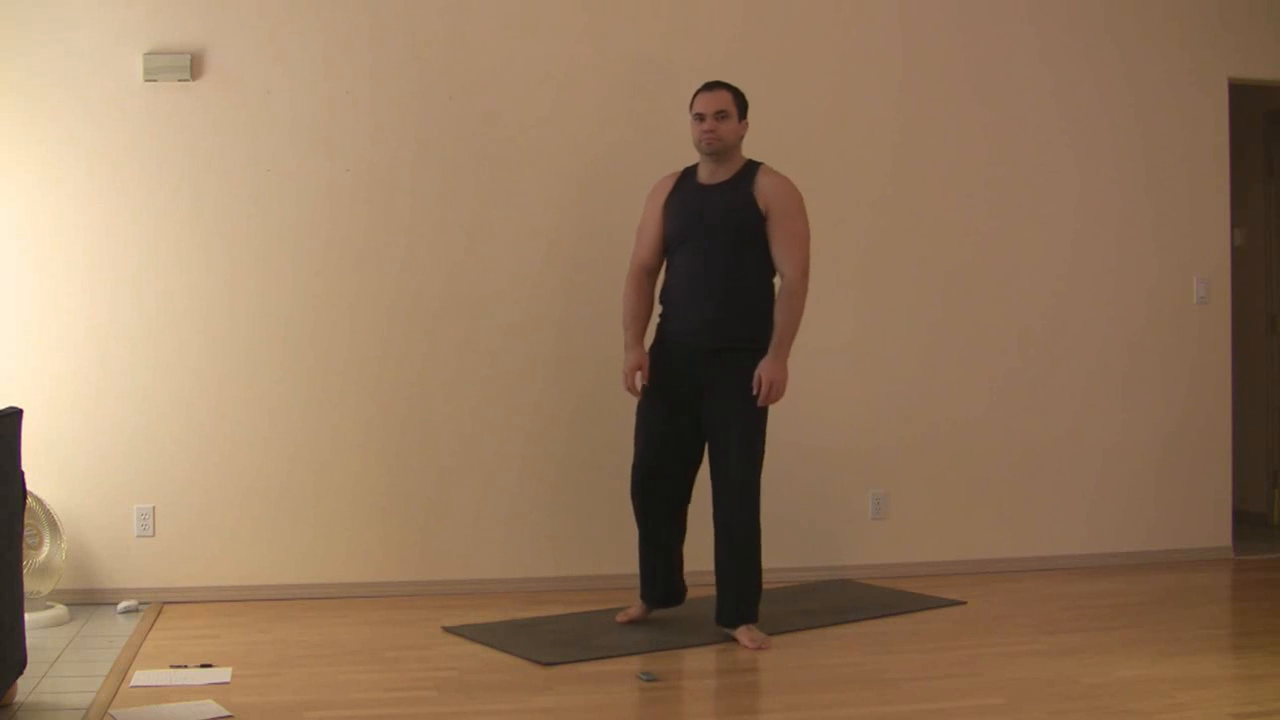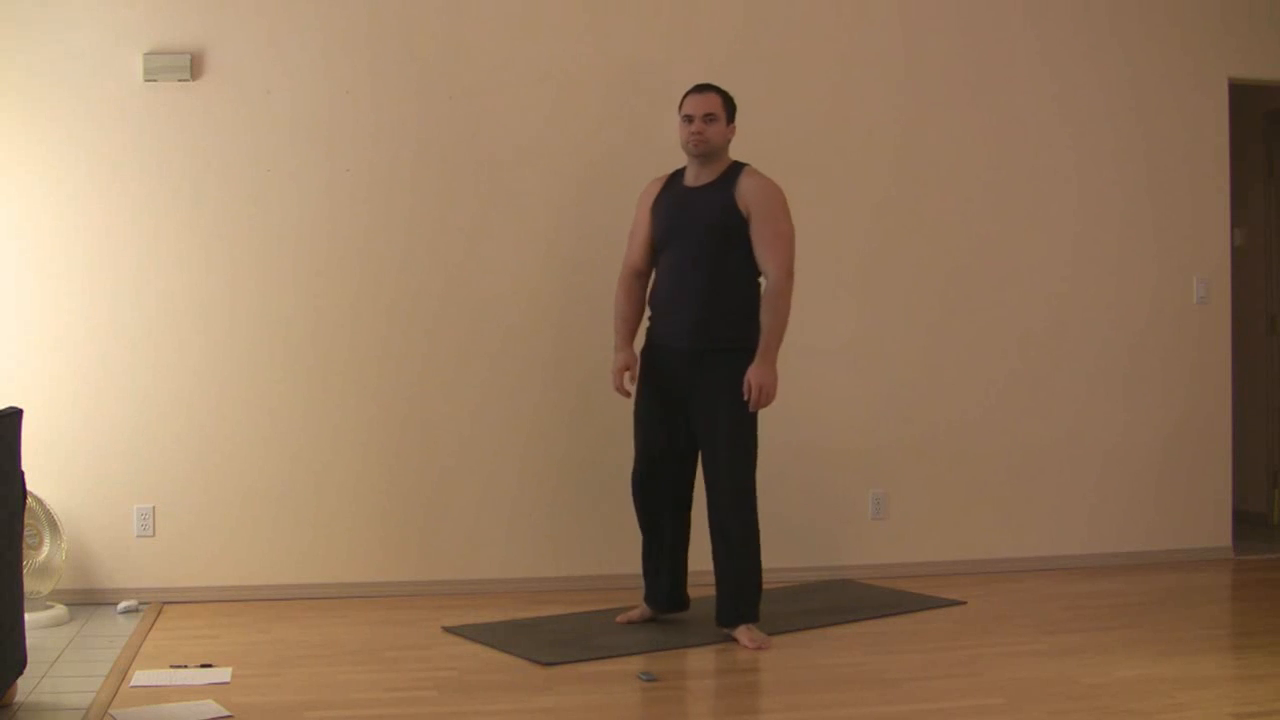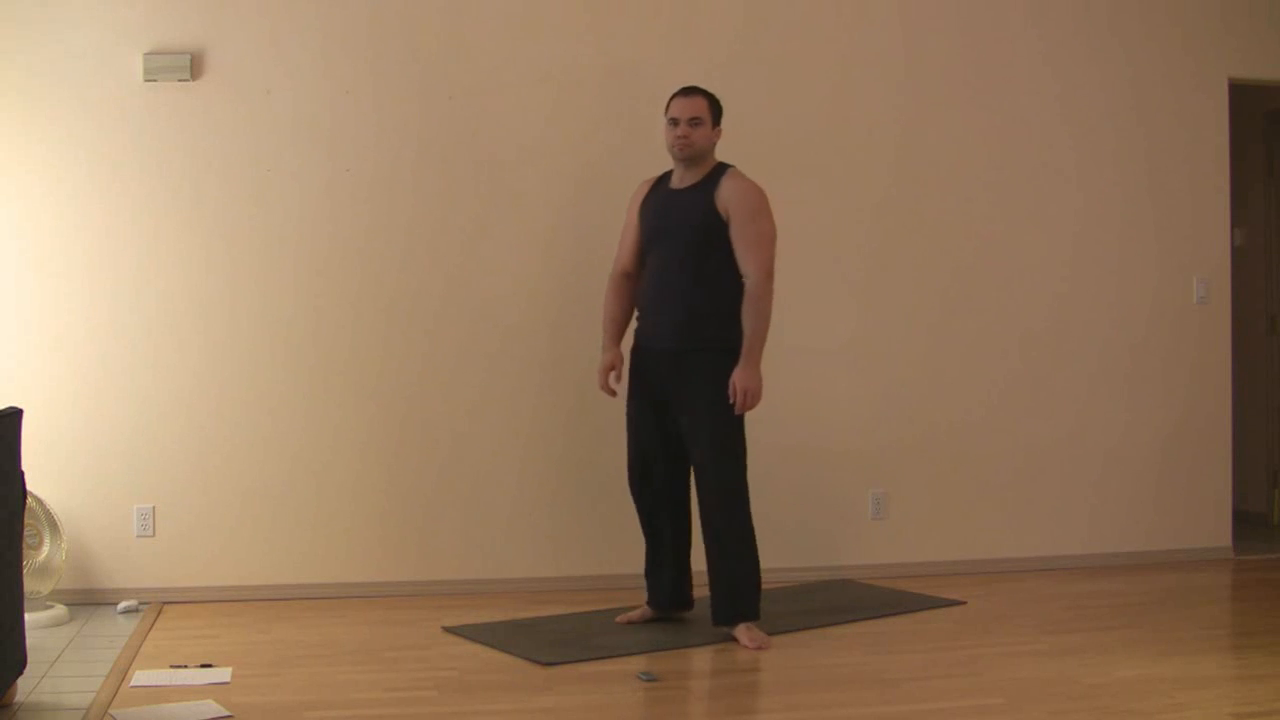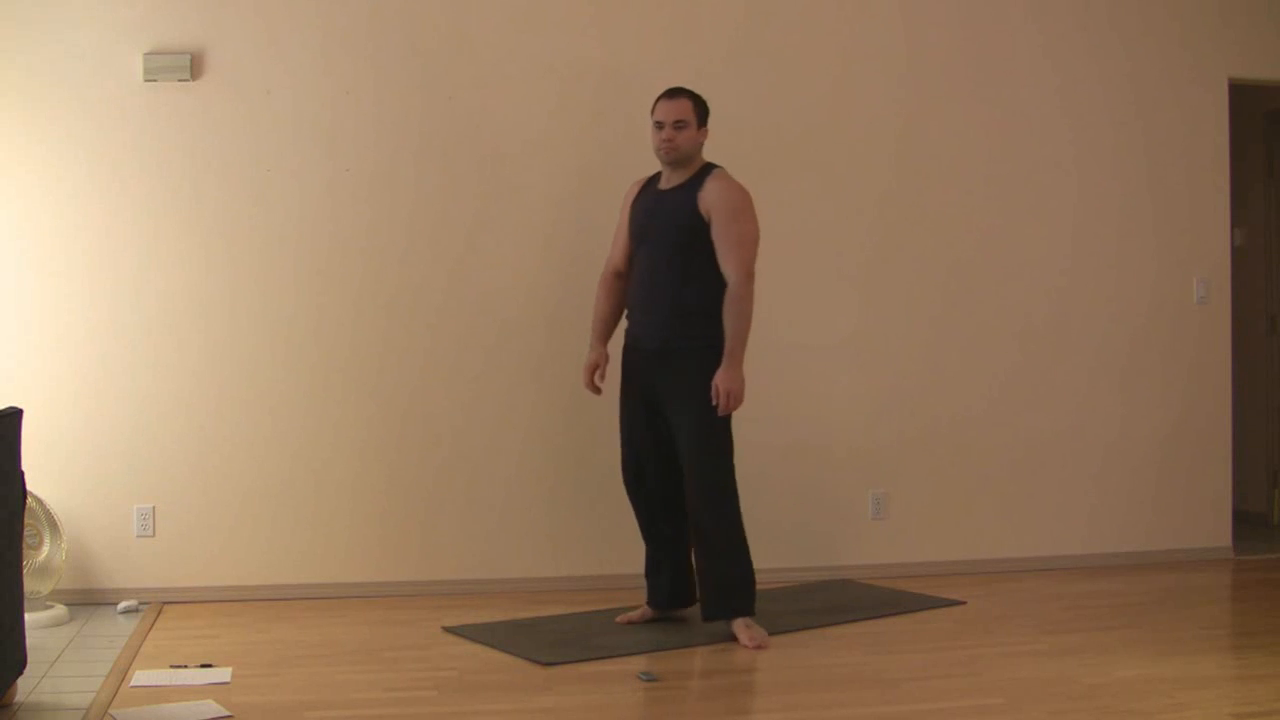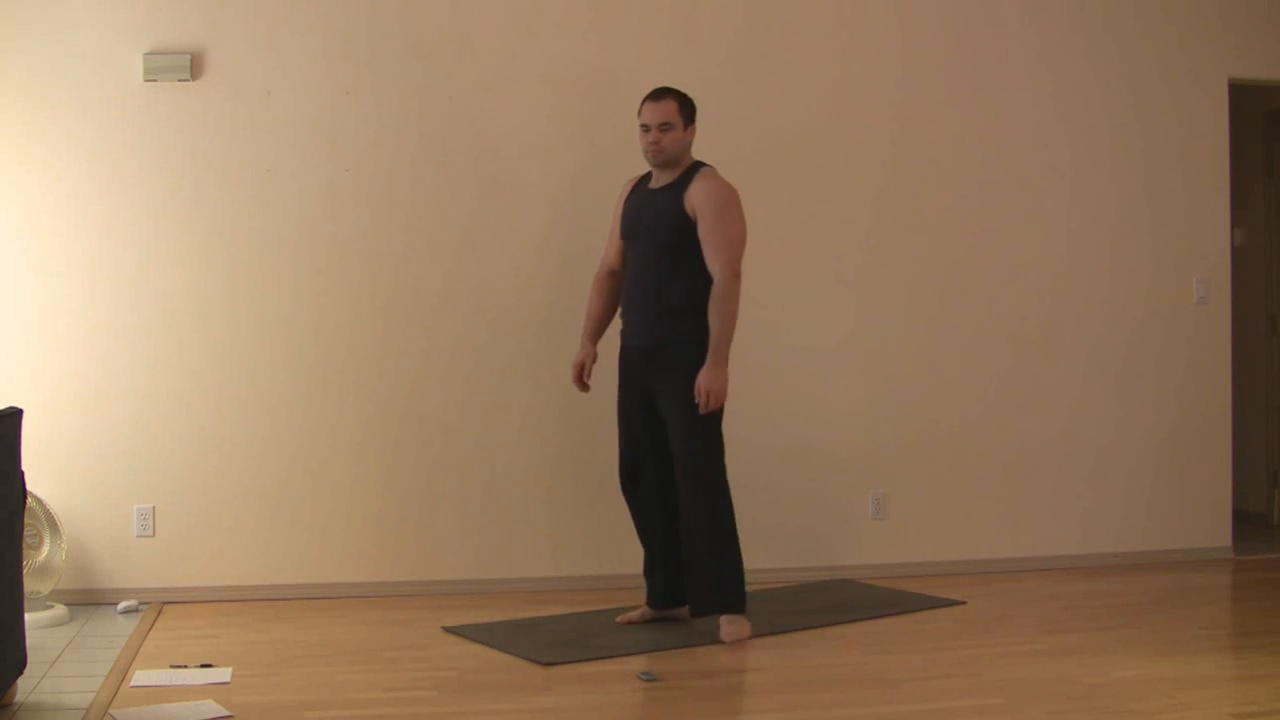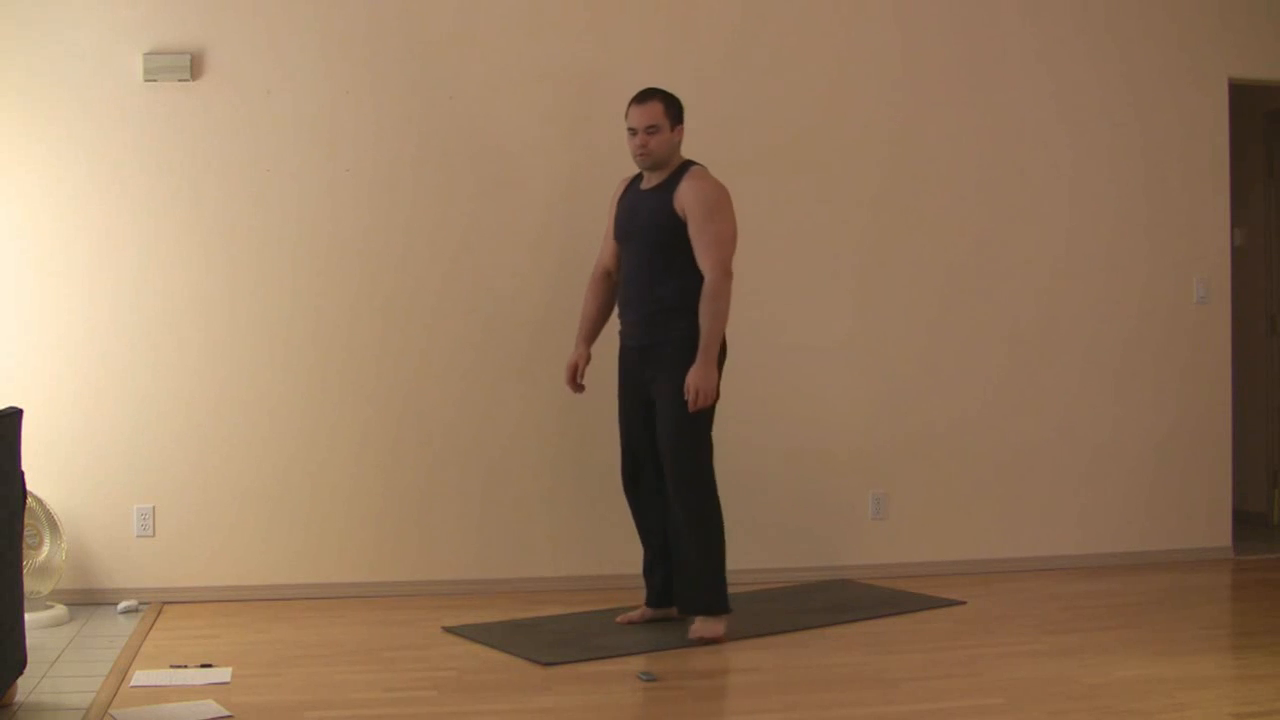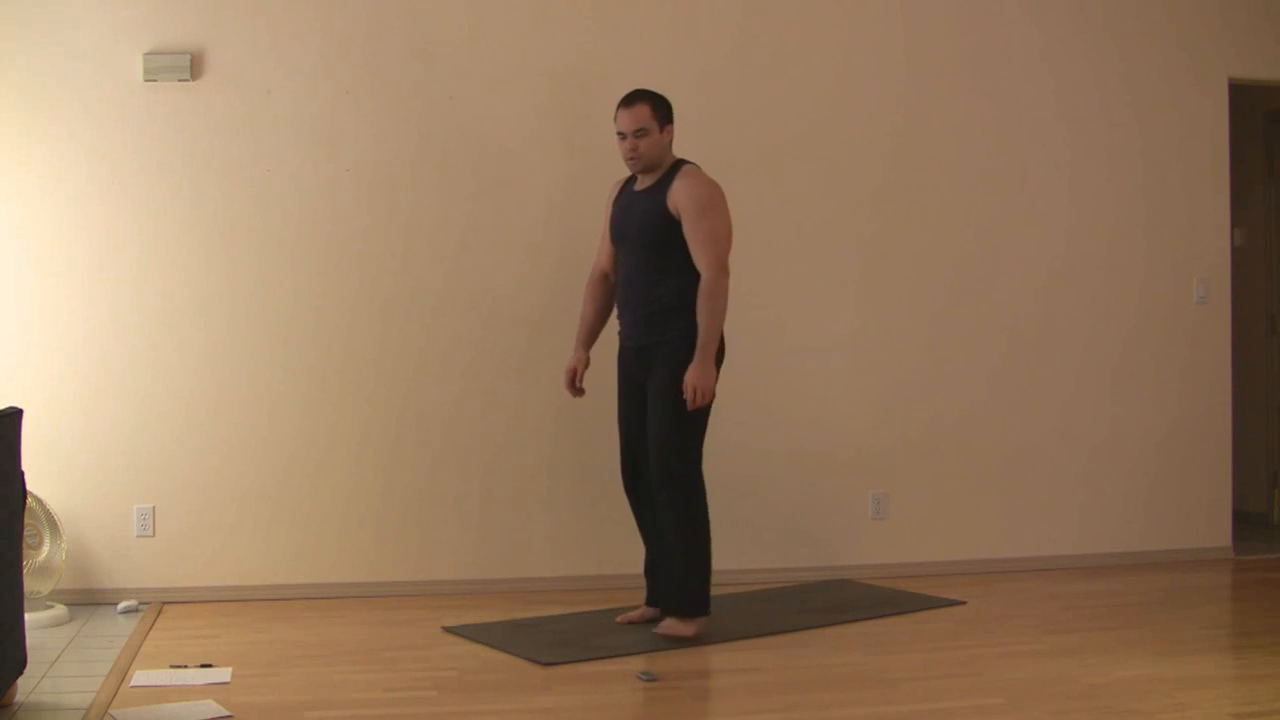
dt=0.1s
person 1, frame 1
left shoulder: (771, 189)
right shoulder: (668, 190)
left elbow: (794, 277)
right elbow: (642, 271)
left wrist: (777, 355)
right wrist: (633, 345)
left hip: (740, 360)
right hip: (672, 355)
left knee: (736, 488)
right knee: (653, 477)
left ankle: (739, 613)
right ankle: (658, 591)
person 1, frame 2
left shoulder: (754, 191)
right shoulder: (658, 192)
left elbow: (778, 278)
right elbow: (633, 272)
left wrist: (766, 359)
right wrist: (624, 345)
left hip: (727, 361)
right hip: (662, 358)
left knee: (731, 486)
right knee: (653, 480)
left ankle: (741, 613)
right ankle: (663, 594)
person 1, frame 3
left shoulder: (737, 192)
right shoulder: (647, 194)
left elbow: (759, 280)
right elbow: (624, 274)
left wrist: (749, 362)
right wrist: (611, 345)
left hip: (711, 361)
right hip: (651, 358)
left knee: (722, 486)
right knee: (650, 481)
left ankle: (739, 611)
right ankle: (666, 595)
person 1, frame 4
left shoulder: (721, 192)
right shoulder: (639, 193)
left elbow: (739, 280)
right elbow: (616, 272)
left wrist: (732, 364)
right wrist: (599, 342)
left hip: (697, 358)
right hip: (642, 356)
left knee: (708, 480)
right knee: (646, 477)
left ankle: (736, 608)
right ankle: (668, 594)
person 1, frame 5
left shoulder: (710, 191)
right shoulder: (632, 192)
left elbow: (726, 279)
right elbow: (610, 272)
left wrist: (717, 362)
right wrist: (589, 340)
left hip: (688, 355)
right hip: (637, 354)
left knee: (699, 476)
right knee: (642, 477)
left ankle: (725, 604)
right ankle: (667, 594)
person 1, frame 6
left shoulder: (699, 189)
right shoulder: (626, 193)
left elbow: (717, 276)
right elbow: (606, 272)
left wrist: (706, 360)
right wrist: (584, 342)
left hip: (684, 353)
right hip: (637, 352)
left knee: (686, 472)
right knee: (642, 476)
left ankle: (709, 604)
right ankle: (666, 595)
person 1, frame 7
left shoulder: (693, 188)
right shoulder: (621, 195)
left elbow: (714, 274)
right elbow: (604, 275)
left wrist: (704, 358)
right wrist: (582, 346)
left hip: (681, 351)
right hip: (635, 351)
left knee: (673, 471)
right knee: (640, 476)
left ankle: (689, 606)
right ankle: (664, 594)
